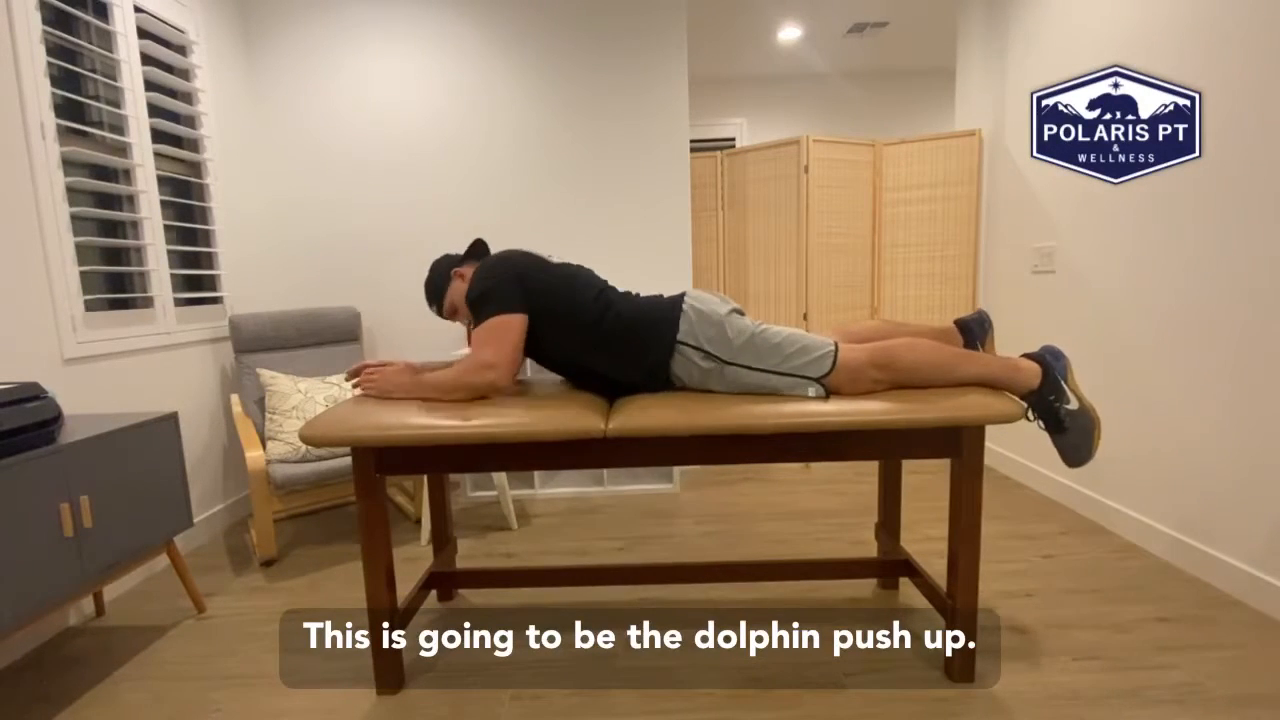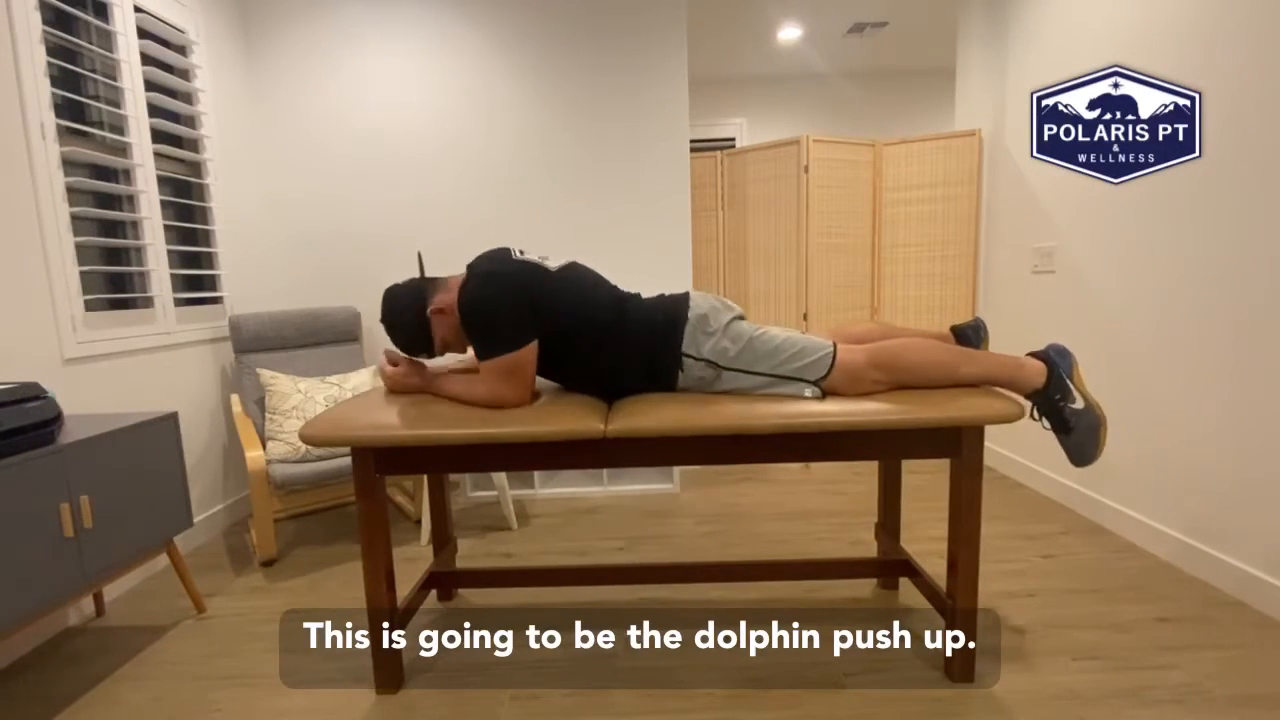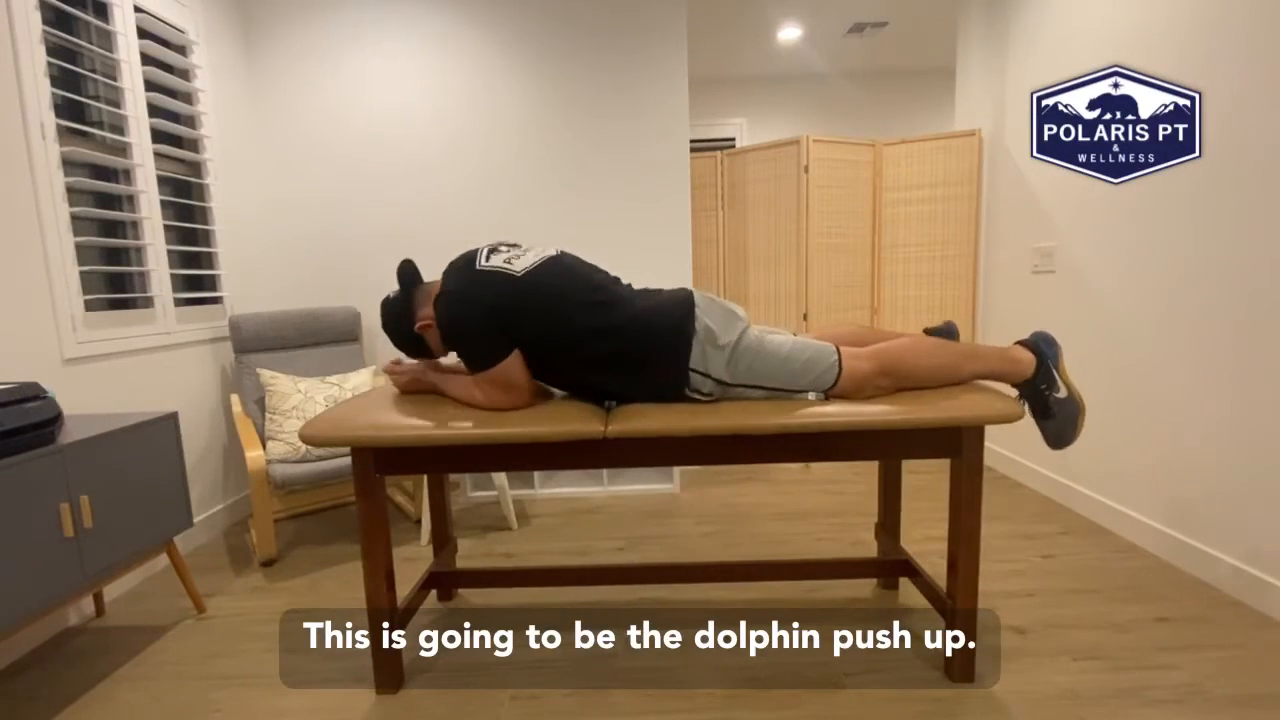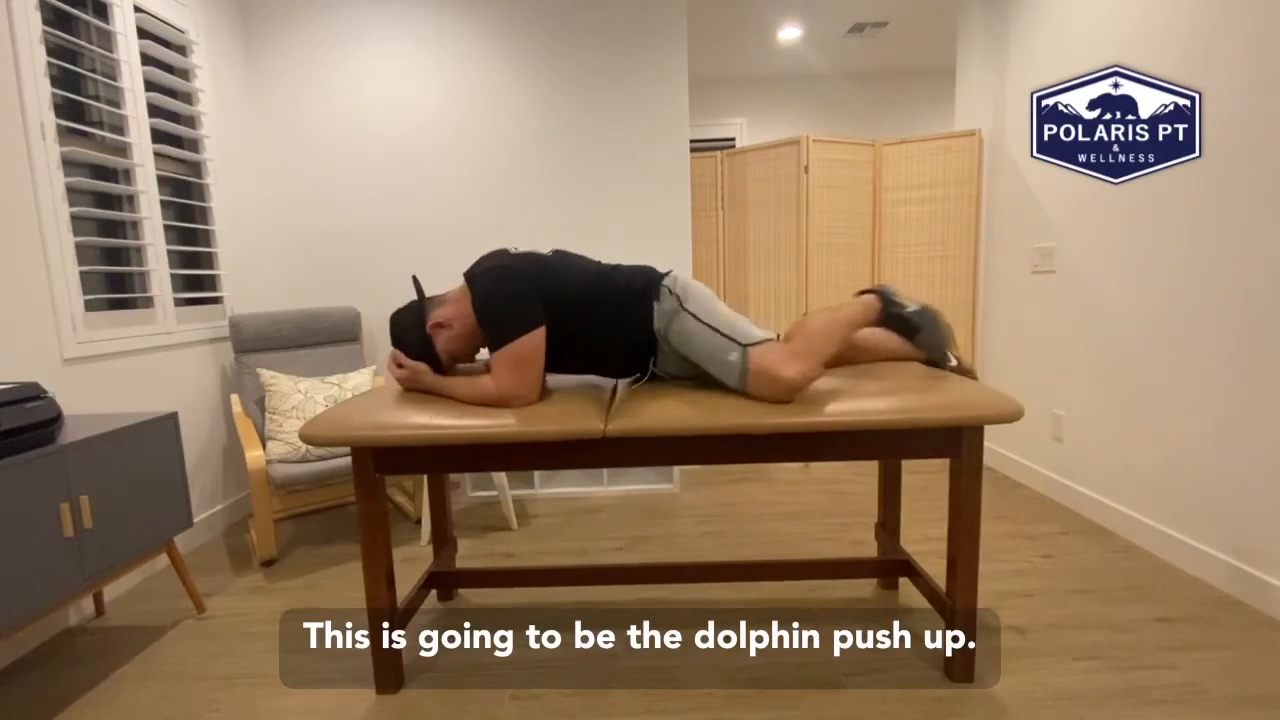
dt=0.5s
person 1, frame 1
left shoulder: (496, 273)
right shoulder: (522, 280)
left elbow: (493, 373)
right elbow: (504, 357)
left wrist: (411, 385)
right wrist: (423, 368)
left hip: (688, 341)
right hip: (684, 332)
left knee: (859, 369)
right knee: (842, 344)
left ankle: (1031, 374)
right ankle: (961, 334)
person 1, frame 2
left shoulder: (490, 294)
right shoulder: (493, 269)
left elbow: (512, 391)
right elbow: (512, 356)
left wrist: (426, 381)
right wrist: (442, 370)
left hip: (692, 349)
right hip: (684, 326)
left knee: (862, 369)
right knee: (836, 341)
left ankle: (1038, 371)
right ankle: (956, 337)
person 1, frame 3
left shoulder: (460, 306)
right shoulder: (483, 265)
left elbow: (514, 394)
left wrist: (429, 379)
right wrist: (450, 371)
left hip: (694, 360)
right hip: (686, 316)
left knee: (865, 373)
right knee: (817, 345)
left ankle: (1026, 361)
right ankle: (930, 339)
person 1, frame 4
left shoulder: (502, 286)
right shoulder: (490, 287)
left elbow: (517, 390)
right elbow: (519, 372)
left wrist: (430, 383)
right wrist: (435, 376)
left hip: (668, 304)
right hip: (660, 347)
left knee: (783, 376)
right knee: (797, 355)
left ankle: (868, 306)
right ankle: (923, 346)
